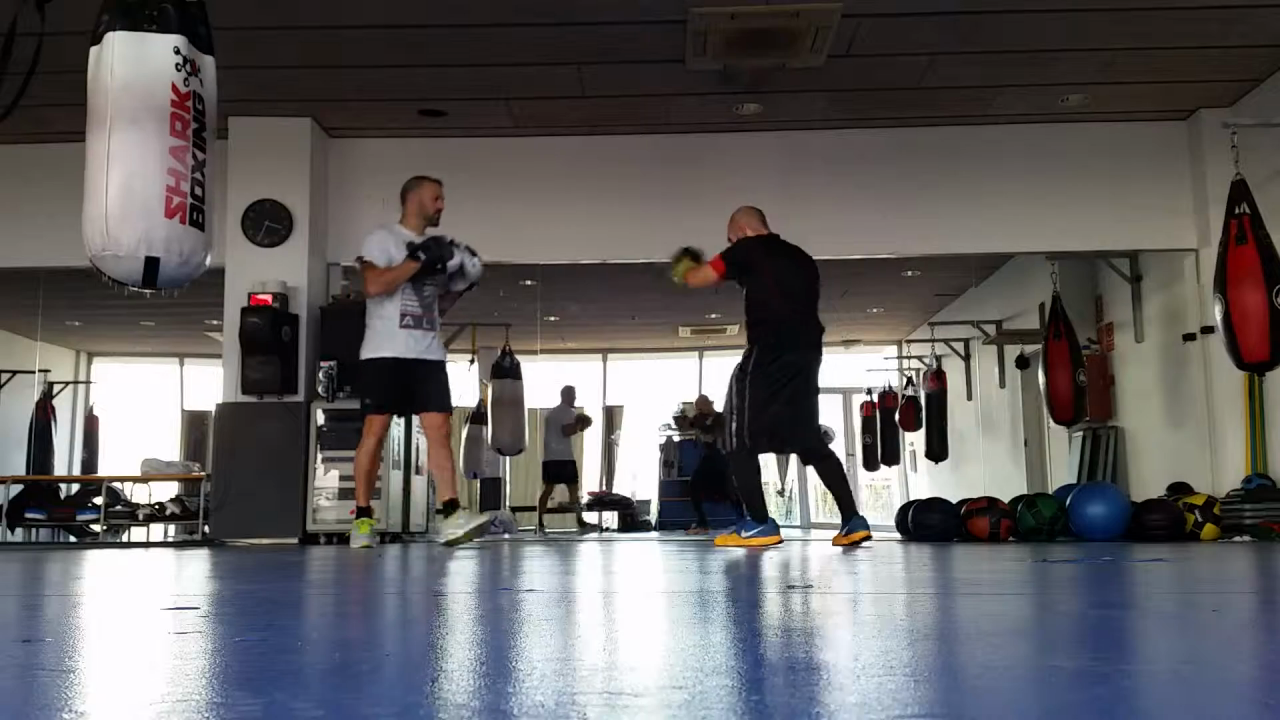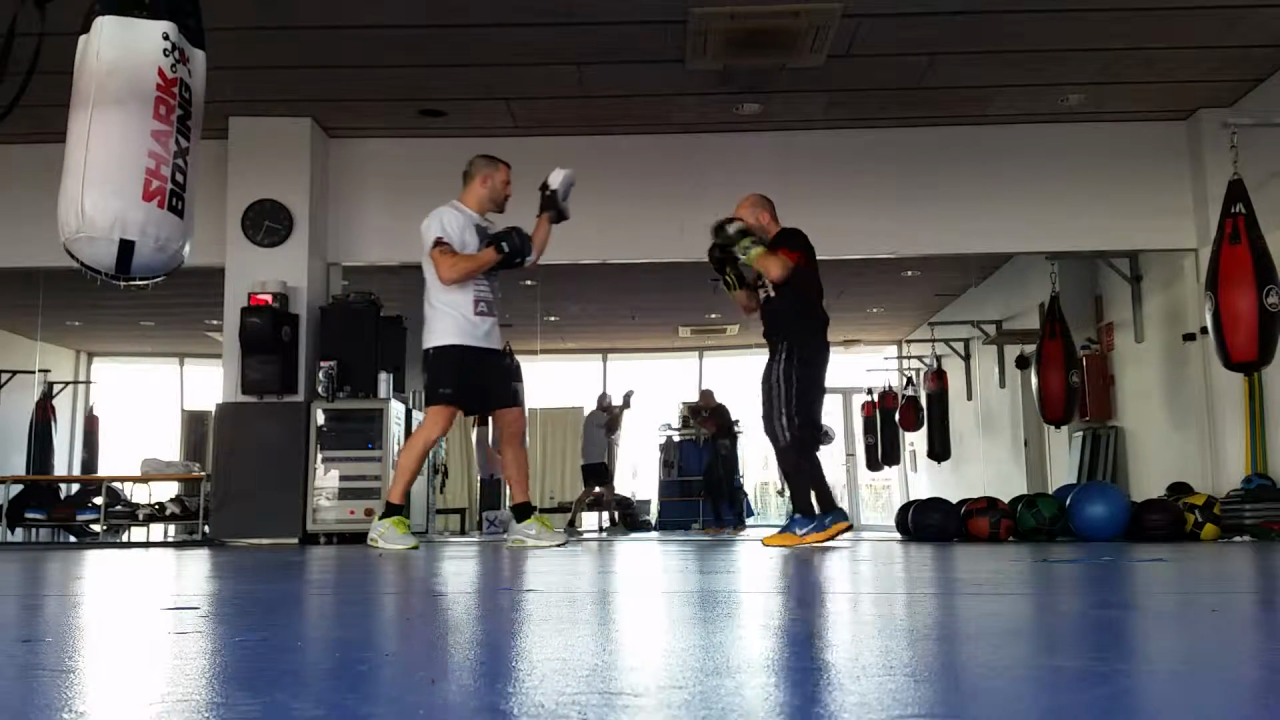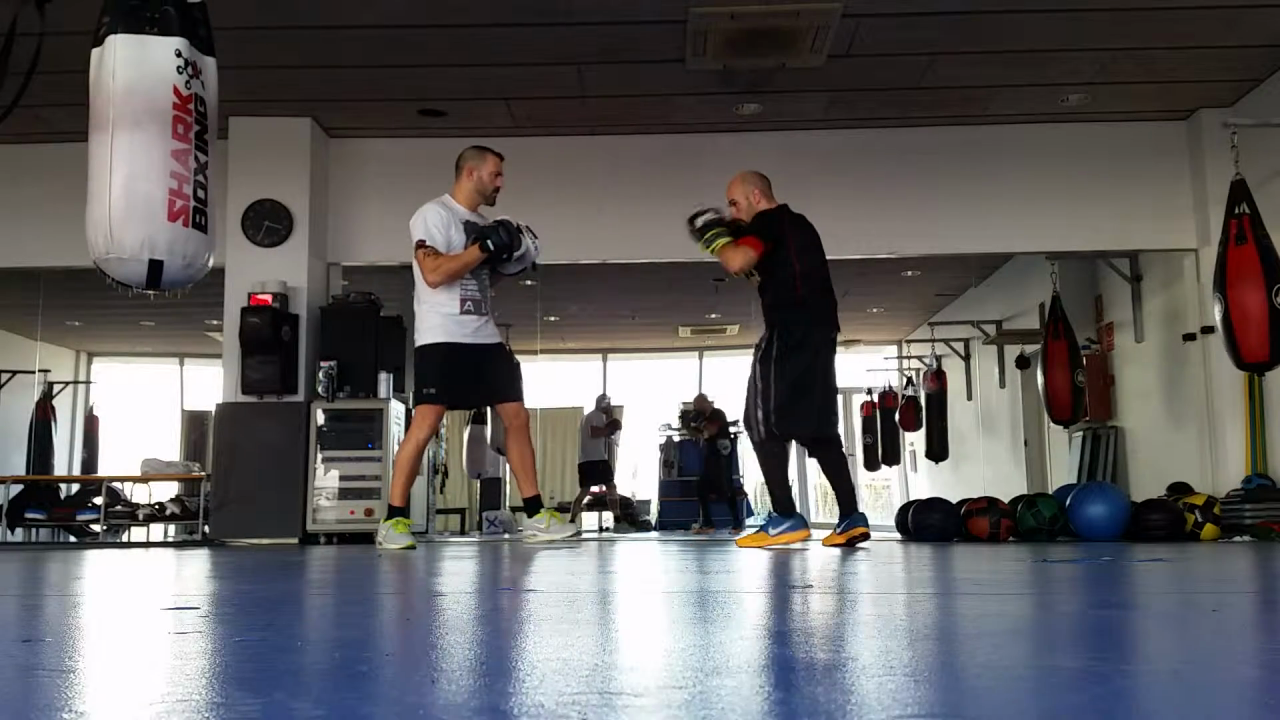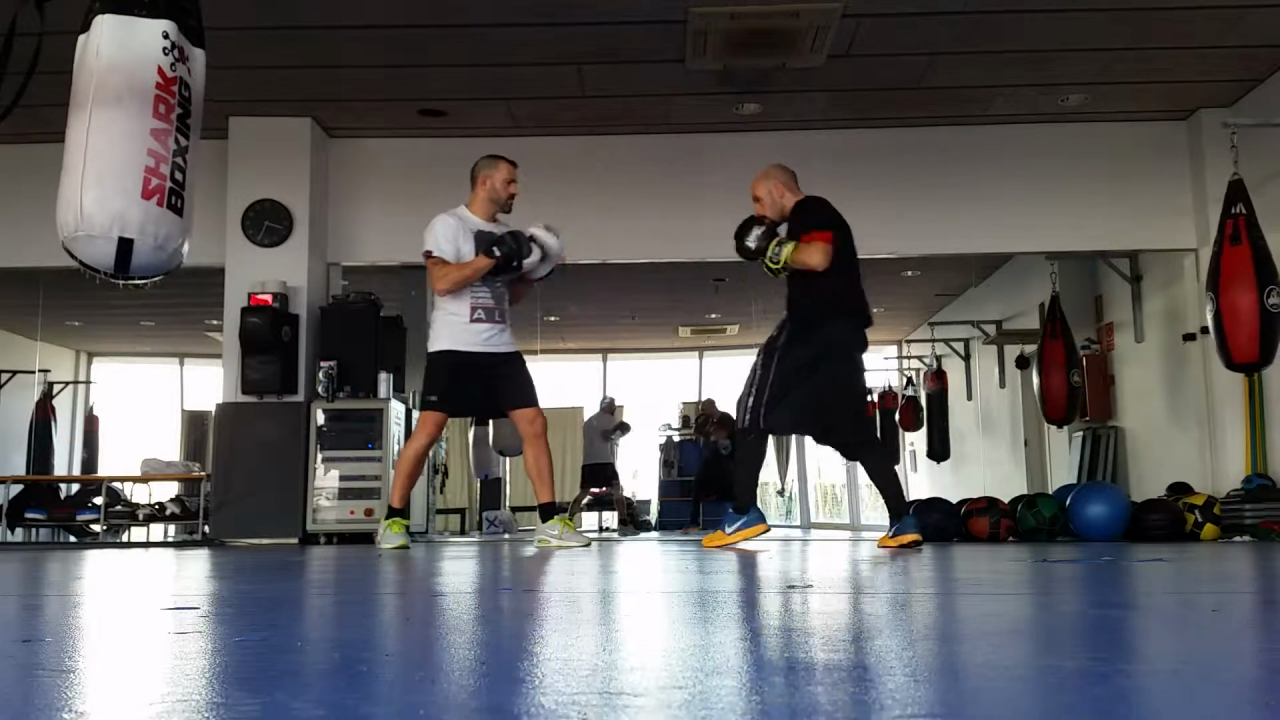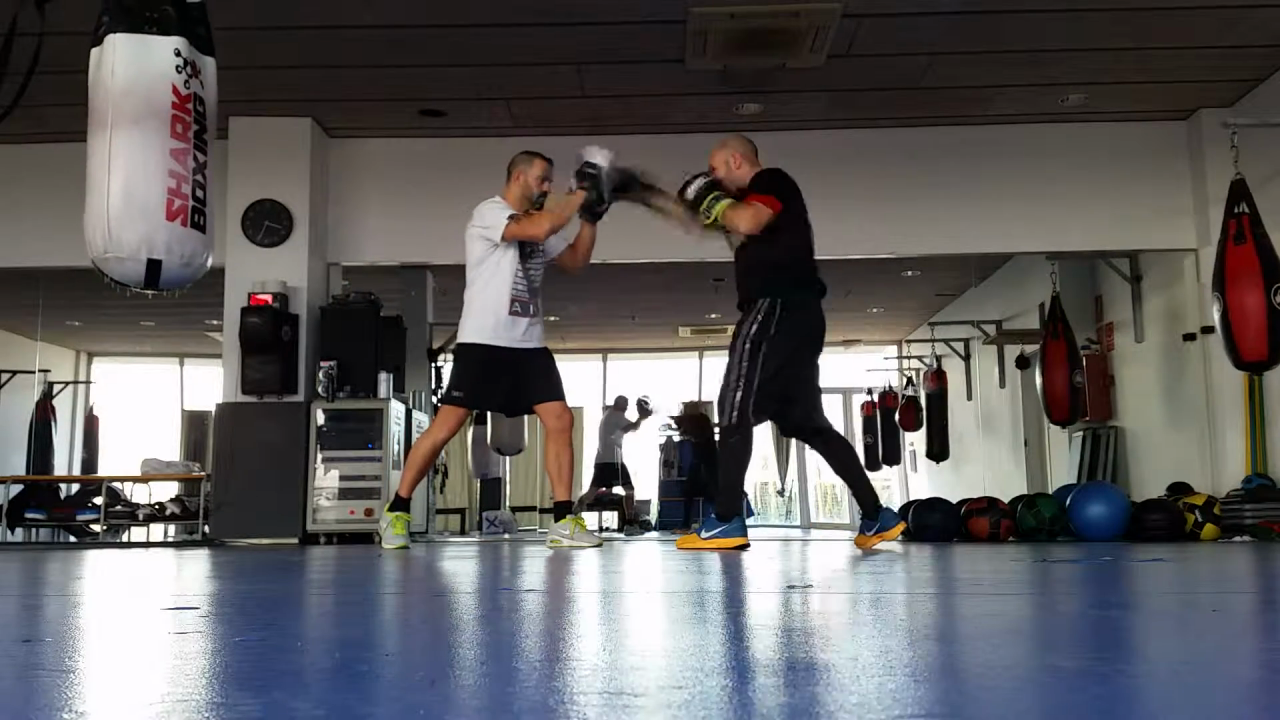
dt=1s
person 1, frame 1
left shoulder: (436, 247)
right shoulder: (382, 239)
right elbow: (373, 285)
left wrist: (459, 284)
right wrist: (419, 260)
left hip: (428, 355)
right hip: (385, 354)
left knee: (439, 429)
right knee: (375, 431)
left ankle: (453, 516)
right ankle: (363, 517)
person 1, frame 2
left shoulder: (486, 228)
right shoulder: (445, 218)
left elbow: (527, 257)
right elbow: (448, 271)
left wrist: (548, 214)
right wrist: (499, 250)
left hip: (488, 344)
right hip: (452, 342)
left knee: (513, 425)
right knee: (436, 425)
left ankle: (523, 521)
right ankle: (389, 519)
person 1, frame 3
left shoulder: (482, 224)
right shoulder: (433, 214)
right elbow: (434, 274)
left wrist: (509, 260)
right wrist: (484, 247)
left hip: (485, 339)
right hip: (442, 339)
left knee: (517, 419)
right knee: (426, 424)
left ankle: (536, 515)
right ankle: (393, 520)
person 1, frame 4
left shoulder: (504, 233)
right shoulder: (447, 225)
right elbow: (442, 283)
left wrist: (533, 268)
right wrist: (493, 255)
left hip: (501, 349)
right hip: (453, 348)
left knee: (534, 424)
right knee: (428, 431)
left ankle: (550, 522)
right ankle: (393, 519)
person 1, frame 5
left shoulder: (537, 224)
right shoulder: (490, 212)
left elbow: (576, 260)
right elbow: (541, 228)
left wrist: (590, 217)
right wrist: (582, 188)
left hip: (529, 344)
right hip: (484, 342)
left knee: (560, 421)
right knee: (447, 424)
left ankle: (564, 522)
right ankle: (397, 511)
person 2, frame 1
left shoulder: (748, 248)
right shoulder: (802, 258)
left elbow: (699, 279)
left wrist: (683, 263)
left hip: (767, 352)
right hip: (805, 352)
left knee: (741, 433)
right knee: (808, 438)
left ankle: (758, 523)
right ankle: (853, 520)
person 2, frame 2
left shoulder: (792, 239)
right shoulder: (766, 253)
left elbow: (775, 271)
right elbow: (748, 303)
left wrist: (744, 243)
right wrist: (730, 268)
left hip: (799, 346)
right hip: (788, 348)
left knee: (786, 426)
right knee: (799, 433)
left ankle: (804, 518)
right ankle: (830, 513)
person 2, frame 3
left shoulder: (768, 221)
right shoulder: (796, 224)
left elbow: (737, 263)
left wrist: (712, 235)
right wrist: (728, 240)
left hip: (790, 333)
right hip: (818, 334)
left knee: (763, 420)
right knee: (818, 426)
left ankle: (786, 518)
right ankle: (850, 517)
person 2, frame 4
left shoulder: (809, 210)
right shoulder: (824, 214)
left elbow: (817, 259)
left wrist: (773, 245)
right wrist: (769, 255)
left hip: (809, 328)
right hip: (847, 331)
left knee: (754, 413)
right knee: (856, 430)
left ankle: (744, 514)
right ankle: (902, 521)
person 2, frame 5
left shoulder: (775, 184)
right shoulder: (769, 191)
left elbow: (746, 221)
right elbow: (722, 223)
left wrist: (706, 196)
left hip: (779, 310)
right hip: (788, 314)
left knee: (737, 412)
right knee: (807, 421)
left ankle: (726, 522)
right ankle: (876, 516)
